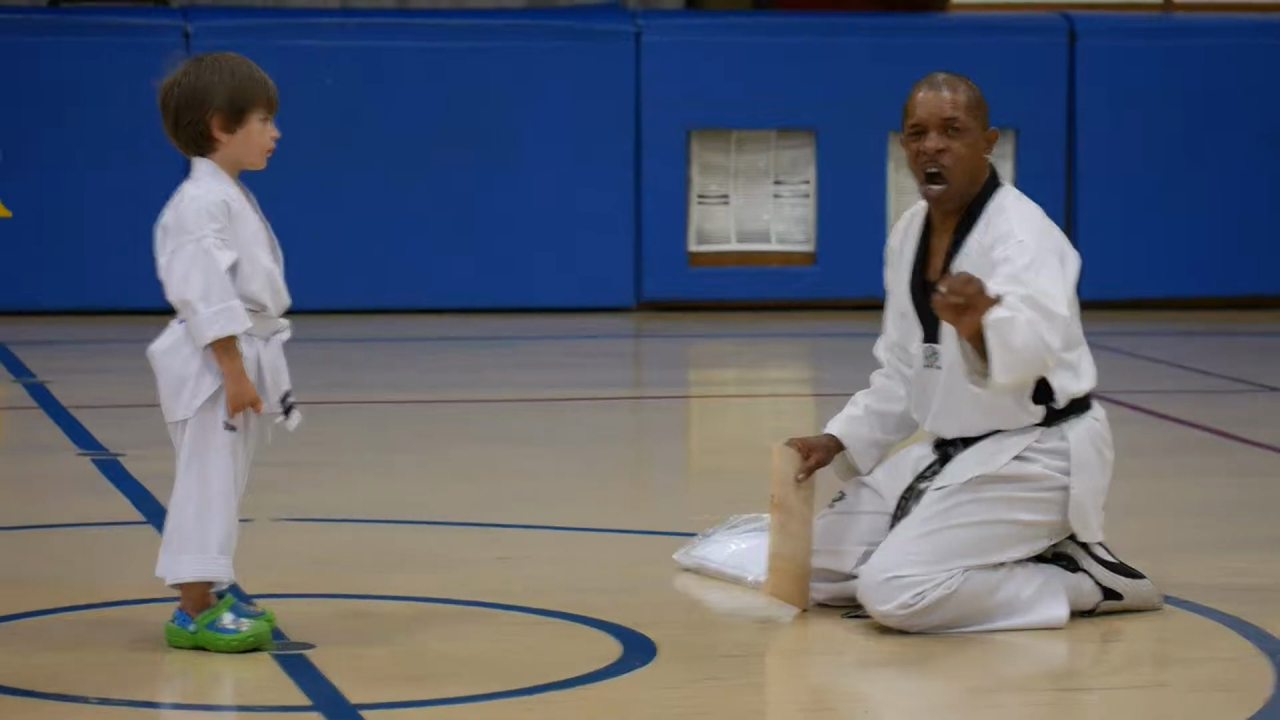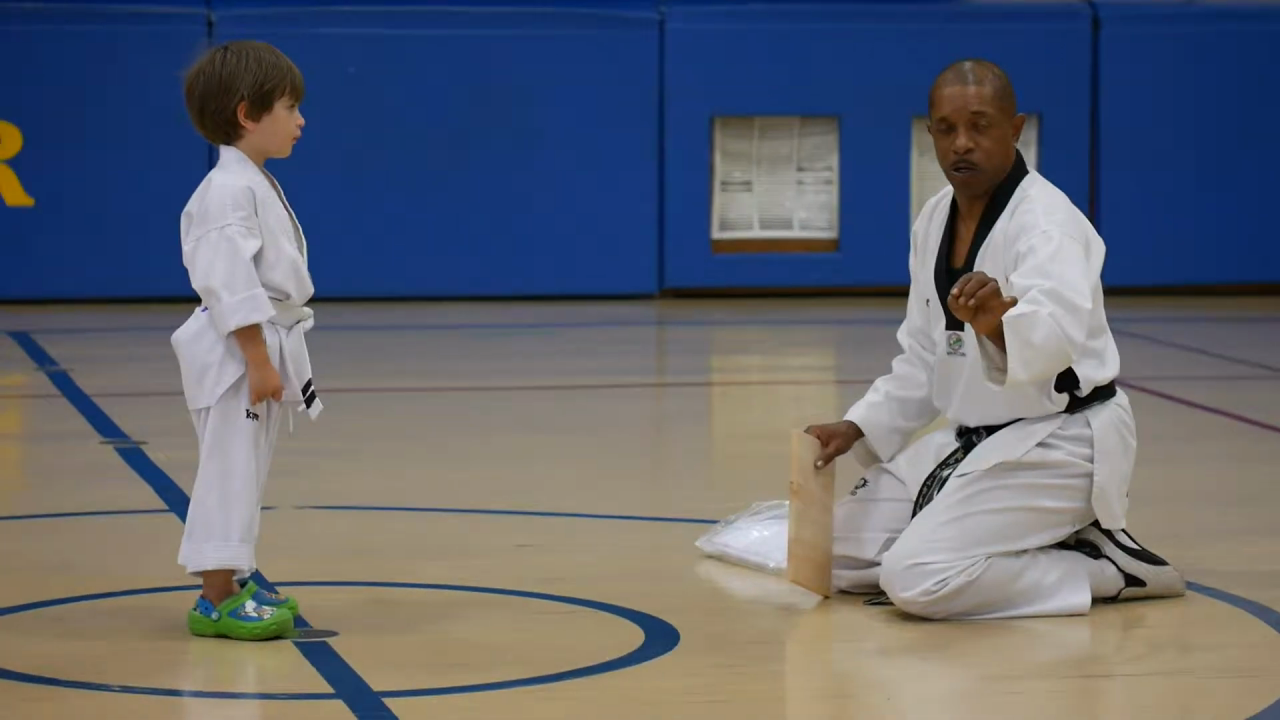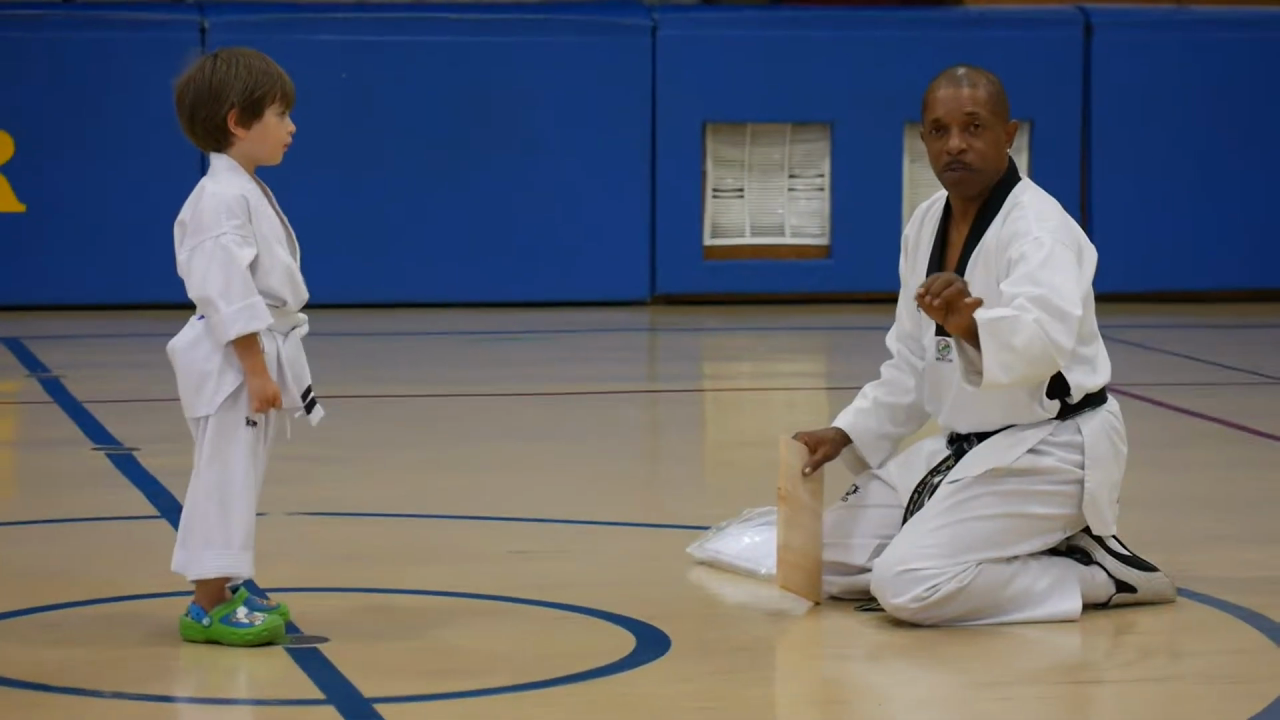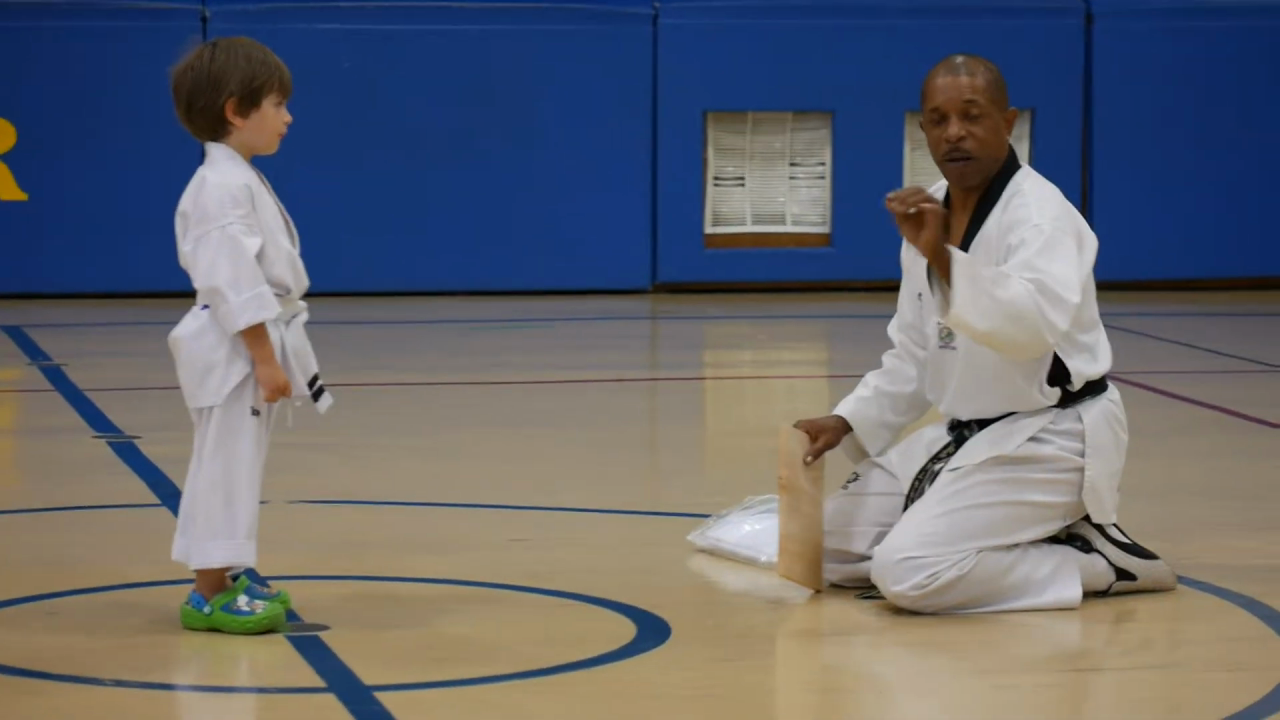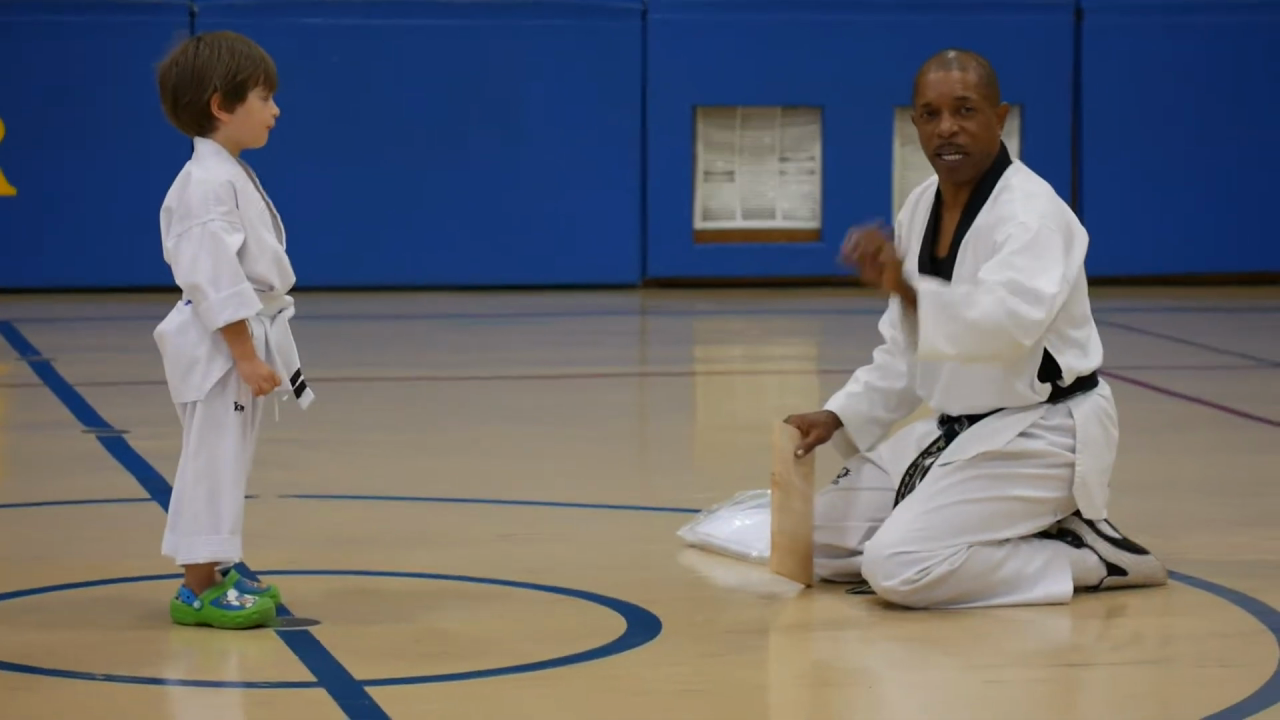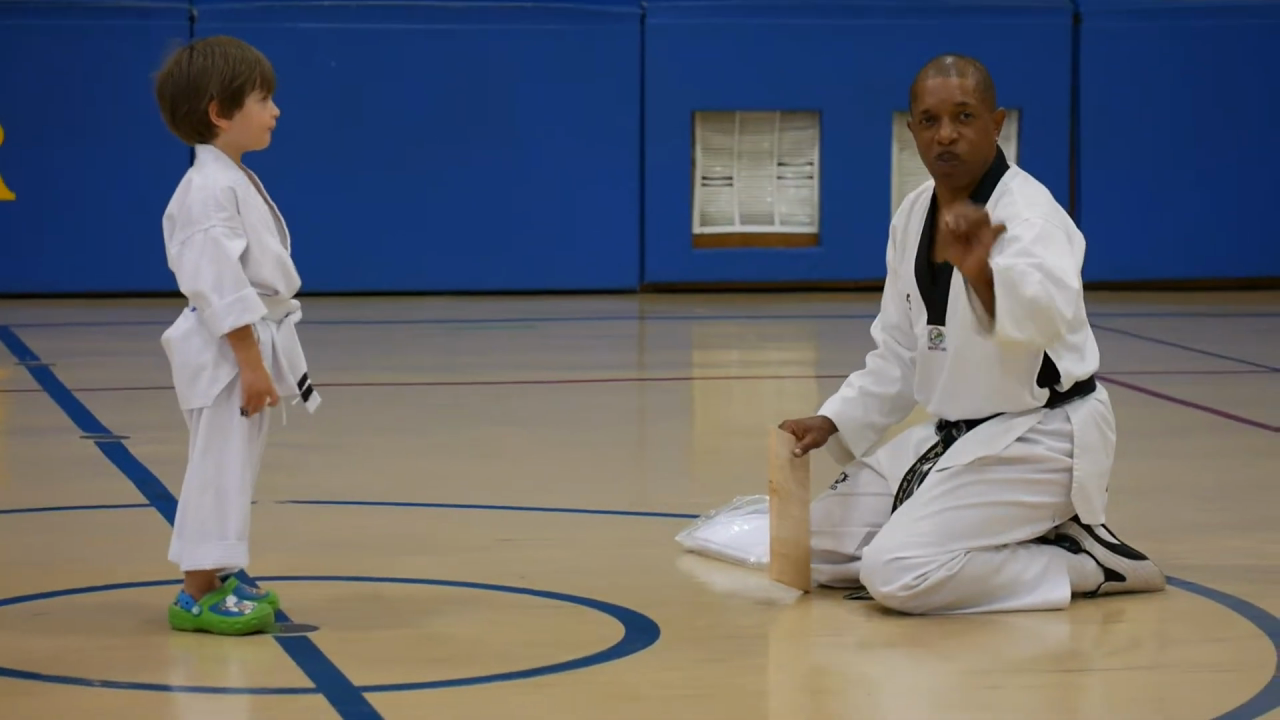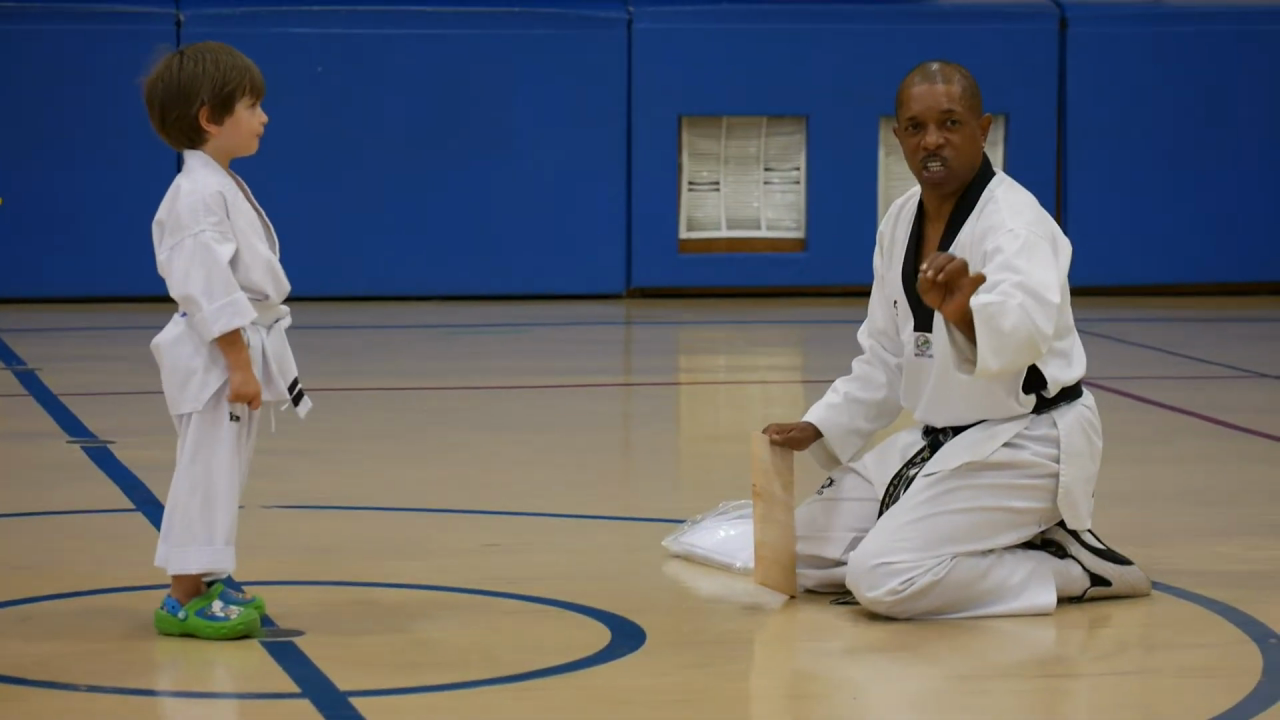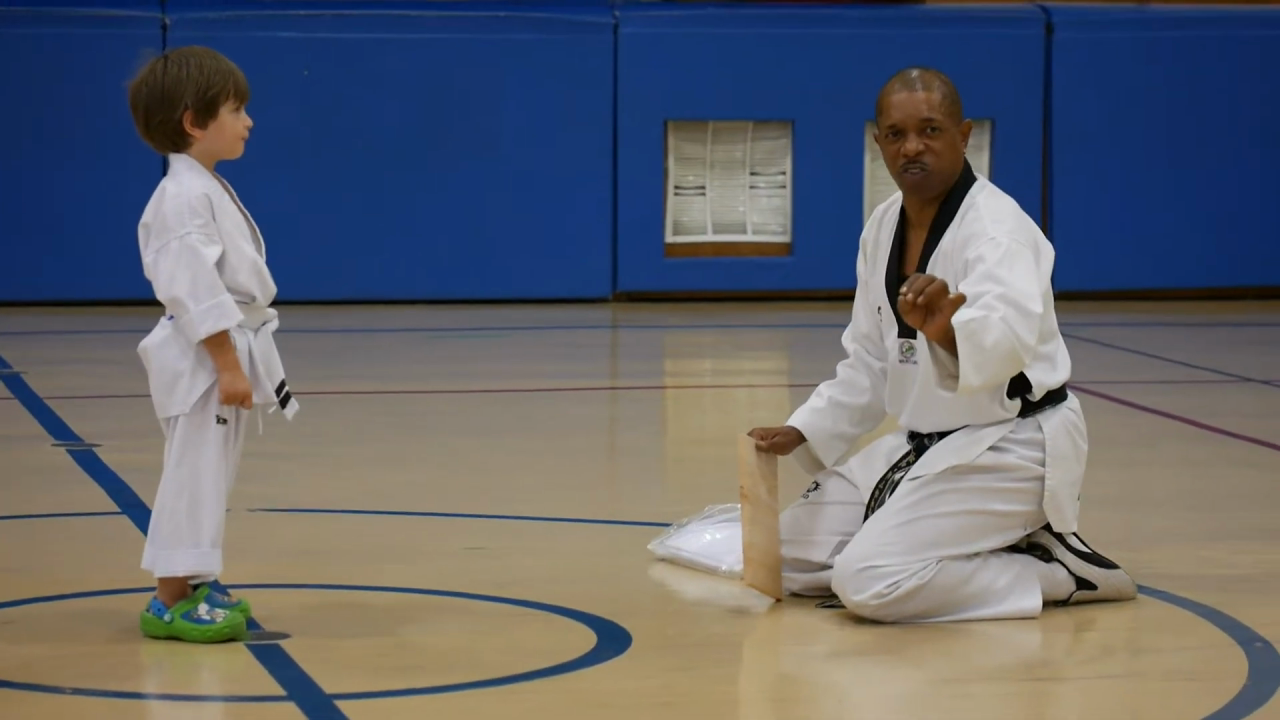
dt=0.4s
person 1, frame 1
left shoulder: (228, 197)
right shoulder: (204, 201)
right elbow: (206, 297)
right wrist: (235, 372)
left hip: (236, 362)
right hip: (214, 364)
left knee: (224, 481)
right knee: (207, 481)
left ankle: (211, 594)
right ankle: (195, 611)
person 1, frame 2
left shoulder: (257, 184)
right shoulder: (229, 189)
right elbow: (230, 285)
right wrist: (259, 360)
left hip: (261, 350)
right hip: (238, 351)
left knee: (247, 468)
right knee: (229, 469)
left ankle: (235, 580)
right ankle: (217, 598)
person 1, frame 3
left shoulder: (247, 192)
right shoulder: (222, 197)
right elbow: (226, 294)
right wrist: (257, 370)
left hip: (256, 359)
right hip: (232, 361)
left knee: (239, 476)
right knee: (225, 476)
left ankle: (226, 587)
right ankle: (208, 605)
person 1, frame 4
left shoulder: (240, 181)
right shoulder: (223, 186)
right elbow: (232, 283)
left wrist: (270, 355)
right wrist: (265, 358)
left hip: (252, 348)
right hip: (234, 349)
left knee: (238, 464)
right knee: (225, 465)
left ankle: (227, 578)
right ankle: (209, 593)
person 1, frame 5
left shoulder: (230, 175)
right shoulder: (208, 182)
right elbow: (214, 280)
right wrist: (247, 355)
left hip: (243, 343)
right hip: (221, 345)
left knee: (228, 461)
right knee: (212, 462)
left ankle: (218, 571)
right ankle: (198, 589)
person 1, frame 6
left shoulder: (235, 181)
right shoulder: (209, 188)
right elbow: (219, 288)
right wrist: (251, 363)
left hip: (250, 346)
right hip: (227, 351)
left knee: (235, 465)
right knee: (219, 467)
left ankle: (219, 577)
right ankle: (198, 594)
person 1, frame 7
left shoulder: (224, 186)
right shoulder: (198, 194)
right elbow: (209, 291)
right wrist: (239, 365)
left hip: (240, 352)
right hip: (216, 356)
left knee: (224, 472)
right knee: (206, 472)
left ankle: (207, 583)
right ankle: (184, 599)
person 1, frame 8
left shoulder: (209, 190)
right shoulder: (184, 197)
right elbow: (195, 292)
right wrist: (228, 364)
left hip: (226, 356)
right hip: (204, 358)
left knee: (212, 473)
right knee: (194, 474)
left ankle: (194, 584)
right ankle: (170, 600)
person 2, frame 1
left shoulder: (1021, 232)
right shoulder: (909, 231)
left elbow: (1034, 343)
right elbow: (901, 370)
left wrist: (978, 325)
right wrist: (838, 440)
left hip: (1032, 455)
right hip: (949, 452)
left knee: (892, 593)
right knee: (819, 569)
left ankle: (1081, 579)
right ankle: (1017, 560)
person 2, frame 2
left shoulder: (1047, 222)
right shoulder: (934, 218)
left elbow: (1055, 336)
right elbow: (924, 358)
left wrist: (998, 321)
right wrist: (859, 427)
left hip: (1057, 443)
right hip: (971, 438)
left knee: (916, 580)
right knee: (843, 555)
left ankle: (1105, 566)
right ankle: (1054, 544)
person 2, frame 3
left shoulder: (1040, 228)
right shoulder: (926, 223)
left elbow: (1041, 339)
right elbow: (911, 363)
left wrist: (971, 324)
right wrist: (847, 433)
left hip: (1049, 449)
right hip: (963, 445)
left knee: (906, 586)
right knee: (832, 559)
left ankle: (1095, 572)
right ankle: (1043, 552)
person 2, frame 4
left shoulder: (1041, 214)
right shoulder: (932, 209)
left elbow: (1035, 321)
right elbow: (915, 351)
left wrist: (944, 259)
right wrist: (849, 421)
left hip: (1049, 438)
right hip: (966, 433)
left knee: (907, 574)
right knee: (836, 549)
left ankle: (1097, 561)
right ankle: (1043, 541)
person 2, frame 5
left shoulder: (1029, 207)
right shoulder: (921, 208)
left elbow: (1008, 323)
right elbow: (909, 347)
left wrist: (908, 292)
right wrist: (842, 417)
left hip: (1043, 433)
right hip: (964, 428)
left knee: (904, 570)
right knee: (824, 545)
left ankle: (1090, 556)
right ankle: (1042, 536)
person 2, frame 6
left shoulder: (1028, 212)
right shoulder: (913, 215)
left elbow: (1048, 313)
right elbow: (899, 351)
left wrist: (980, 271)
right wrist: (833, 421)
left hip: (1039, 438)
right hip: (953, 433)
left knee: (895, 575)
right knee: (823, 548)
left ankle: (1084, 561)
right ankle: (1026, 542)
person 2, frame 7
left shoulder: (1014, 222)
right shoulder: (900, 220)
left elbow: (1025, 329)
right elbow: (885, 357)
left wrist: (962, 312)
right wrist: (817, 428)
left hip: (1024, 444)
right hip: (939, 439)
left knee: (881, 580)
right knee: (808, 552)
left ankle: (1070, 566)
right ankle: (1012, 548)
person 2, frame 8
left shoulder: (997, 228)
right shoulder: (883, 226)
left elbow: (1008, 339)
right elbow: (869, 363)
left wrist: (946, 330)
right wrist: (800, 432)
left hip: (1010, 447)
right hip: (925, 441)
left knee: (869, 583)
right knee: (793, 557)
left ankle: (1056, 569)
right ankle: (996, 548)
